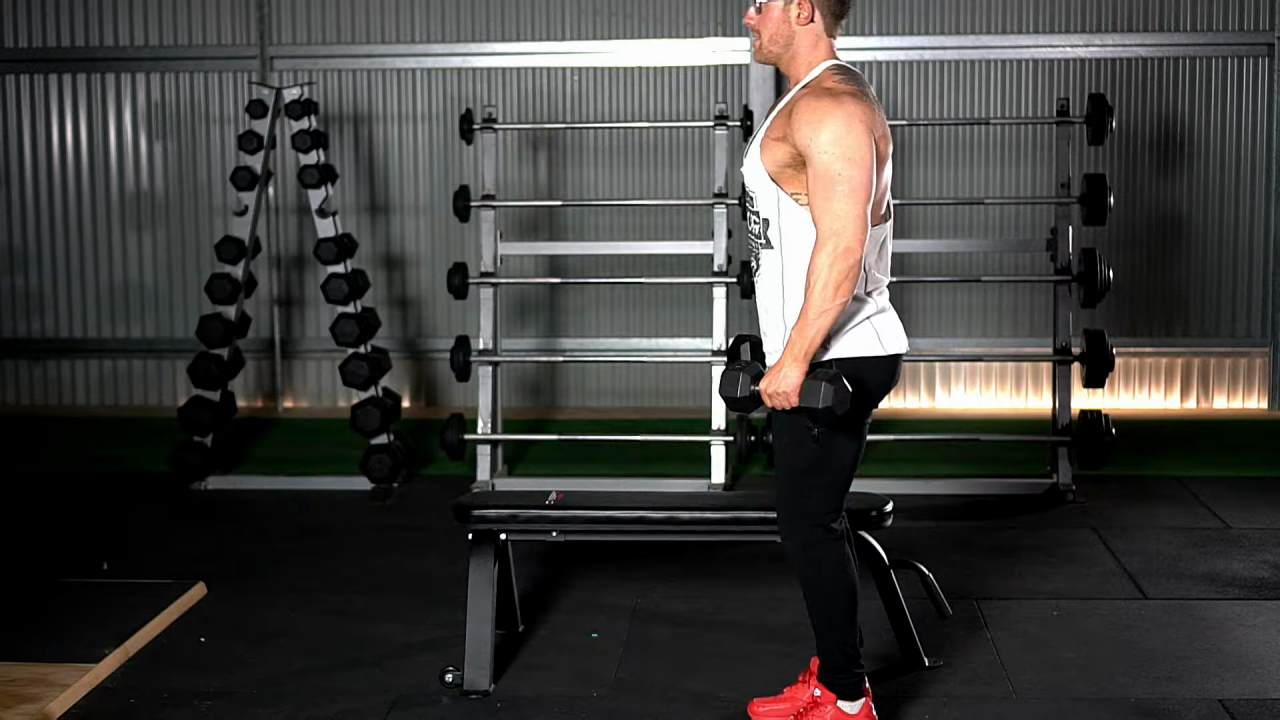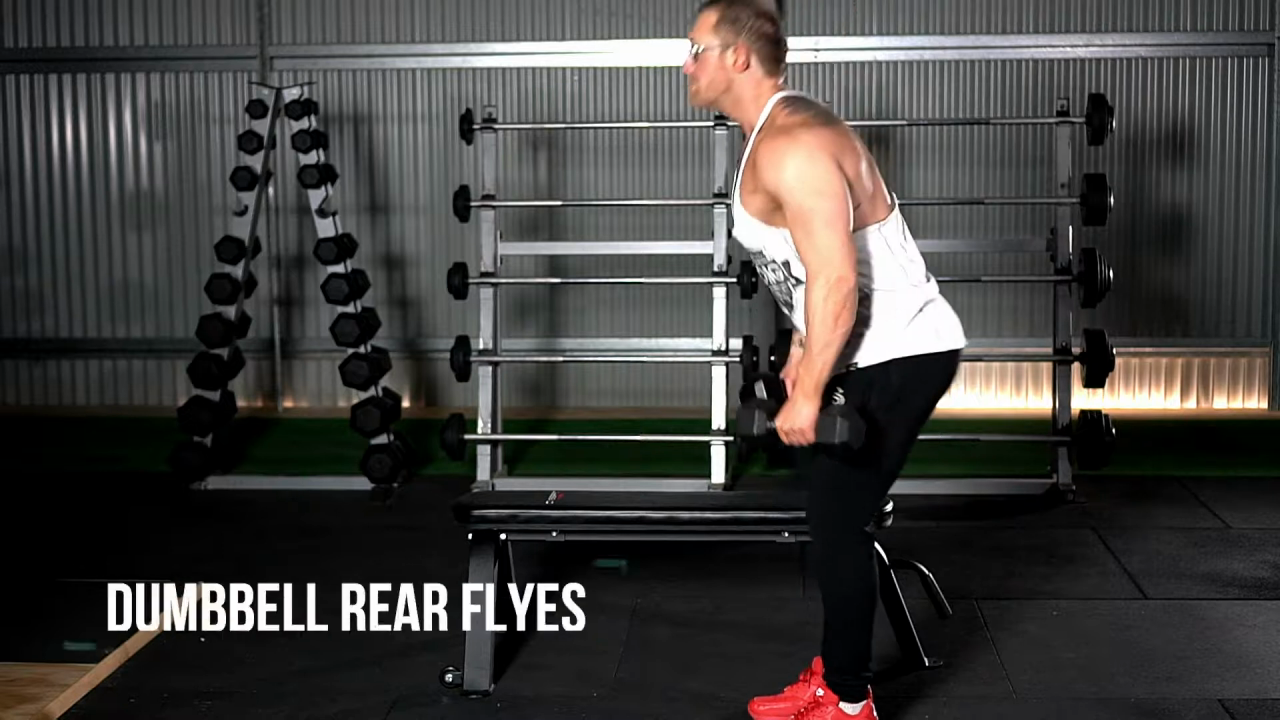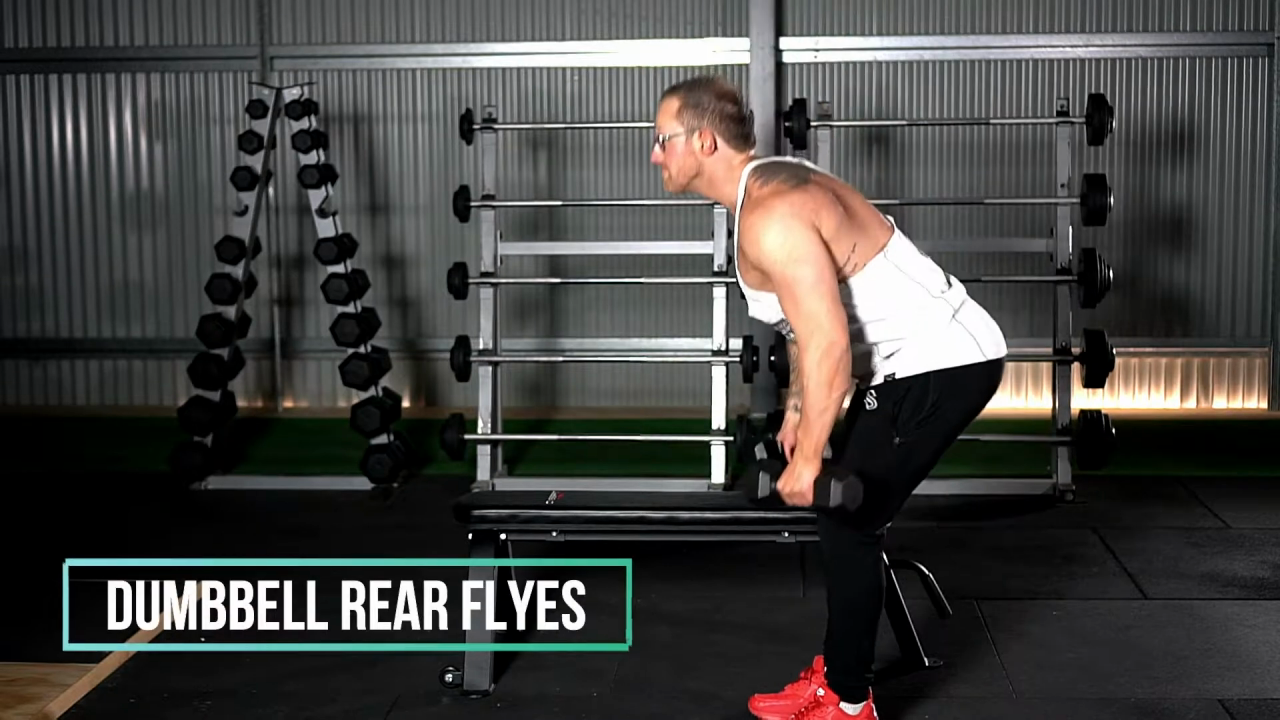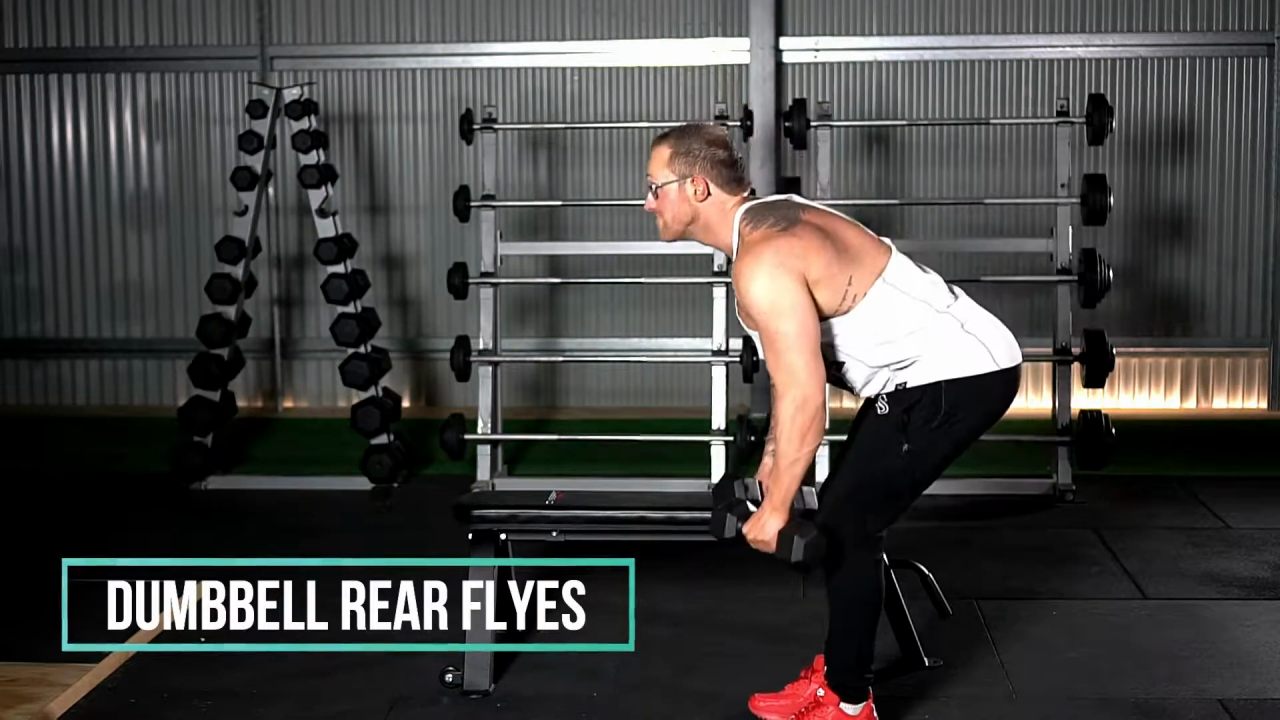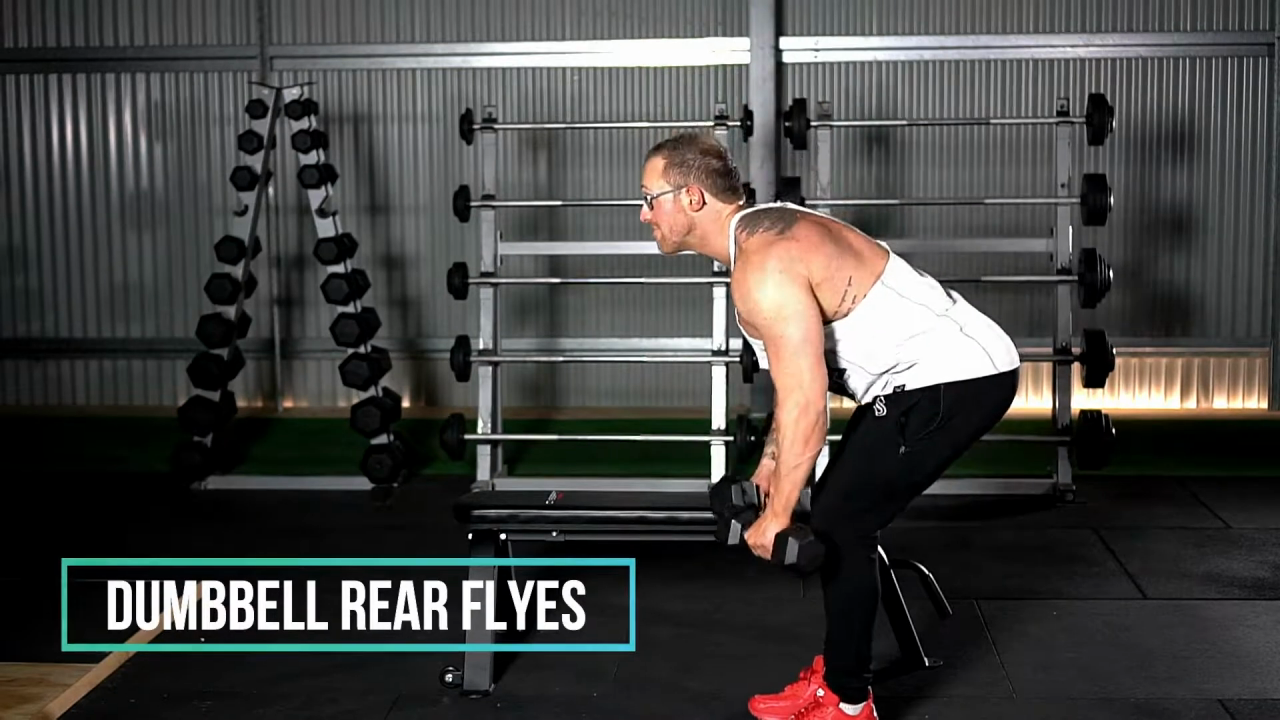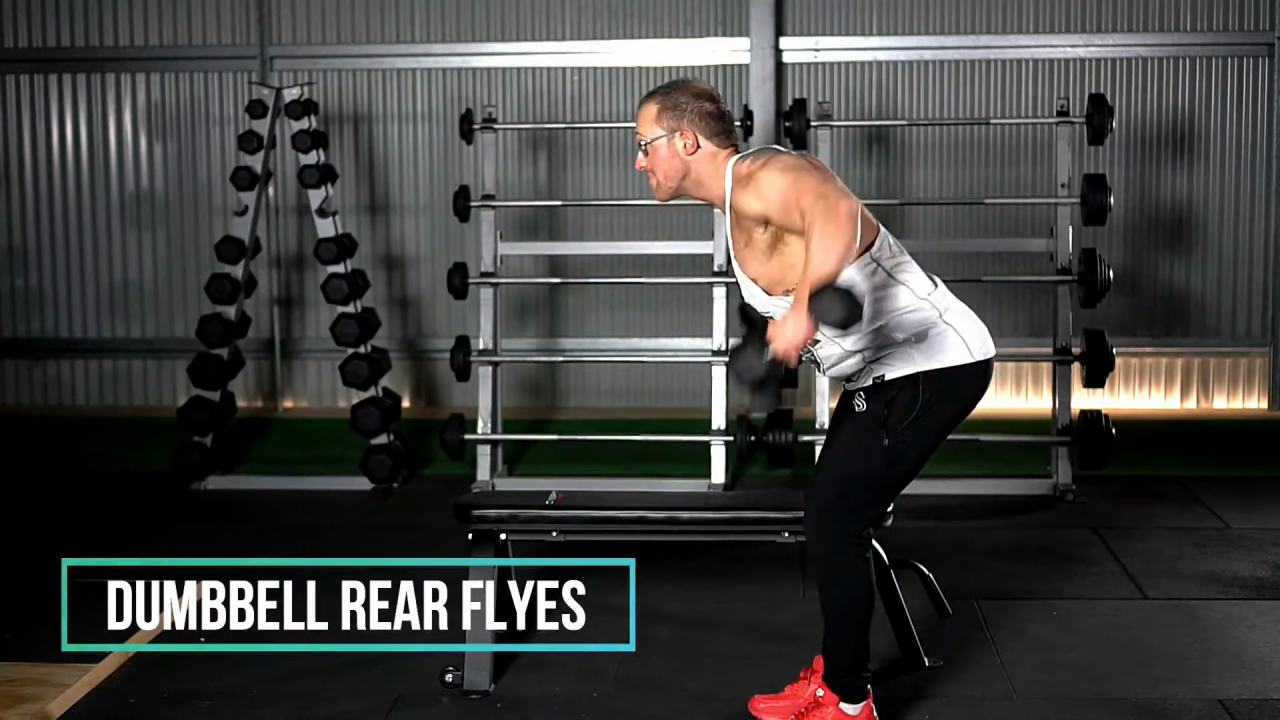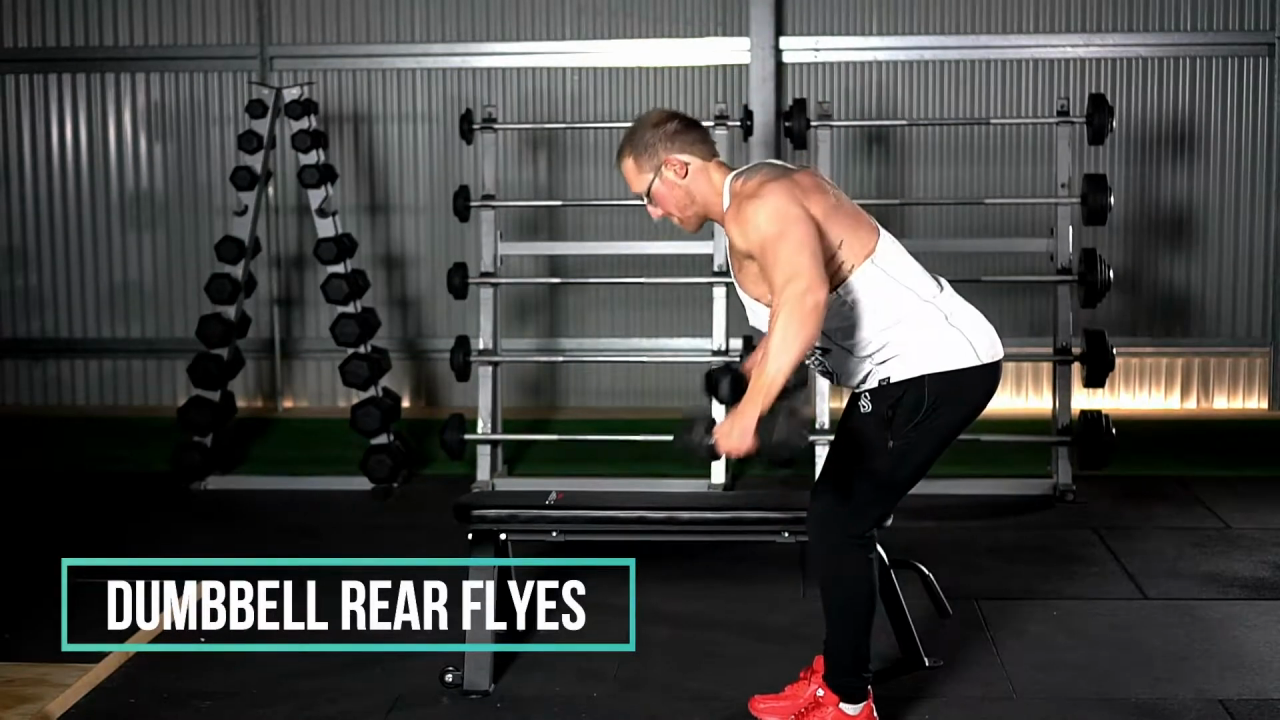
dt=0.5s
person 1, frame 1
left shoulder: (830, 108)
right shoulder: (818, 100)
left elbow: (843, 248)
left wrist: (794, 359)
left hip: (833, 359)
right hip: (825, 354)
left knee: (808, 524)
right knee: (811, 521)
person 1, frame 2
left shoulder: (789, 144)
right shoulder: (783, 131)
left elbow: (835, 278)
left wrist: (807, 395)
right wrist: (801, 354)
left hip: (900, 354)
right hip: (891, 348)
left knee: (839, 522)
right knee: (834, 516)
person 1, frame 3
left shoulder: (768, 216)
right shoulder: (772, 189)
left elbow: (829, 343)
right elbow: (815, 322)
left wrist: (808, 458)
right wrist: (796, 412)
left hip: (941, 365)
right hip: (929, 356)
left knee: (849, 522)
right knee: (845, 515)
person 1, frame 4
left shoulder: (762, 261)
right shoulder: (770, 223)
left elbow: (803, 396)
right elbow: (800, 369)
left wrist: (775, 507)
right wrist: (772, 461)
left hip: (958, 375)
right hip: (948, 362)
left knee: (846, 523)
right knee: (844, 511)
right ankle: (839, 672)
person 1, frame 5
left shoulder: (762, 266)
right shoulder: (763, 235)
left elbow: (806, 398)
right elbow: (797, 373)
left wrist: (777, 514)
right wrist: (771, 460)
left hip: (956, 379)
right hip: (943, 368)
left knee: (840, 524)
right knee: (836, 510)
person 1, frame 6
left shoulder: (756, 182)
right shoulder: (747, 189)
left elbow: (838, 211)
left wrist: (801, 305)
right wrist: (796, 307)
left hip: (929, 364)
right hip: (905, 361)
left knee: (834, 522)
right knee: (832, 514)
person 1, frame 7
left shoulder: (754, 206)
right shoulder: (758, 194)
left elbow: (806, 293)
left wrist: (750, 411)
right wrist: (763, 360)
left hip: (936, 368)
right hip: (923, 361)
left knee: (836, 523)
right knee: (837, 515)
